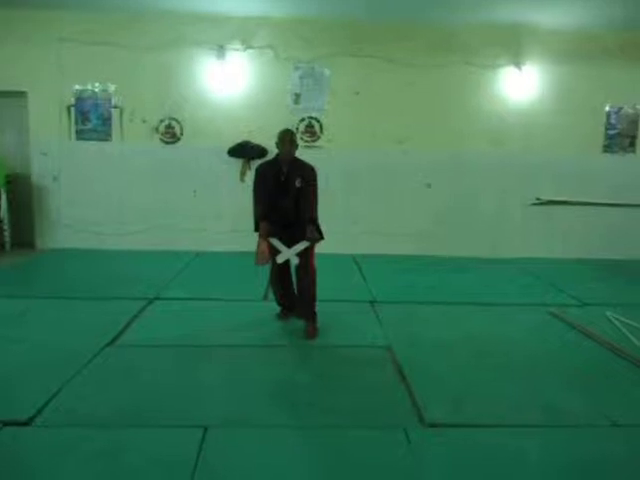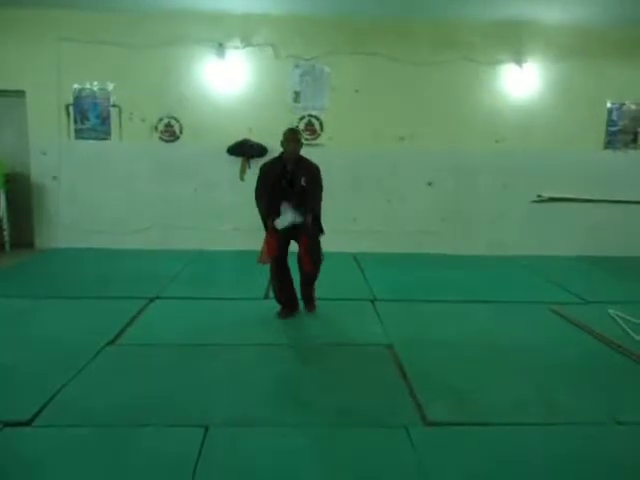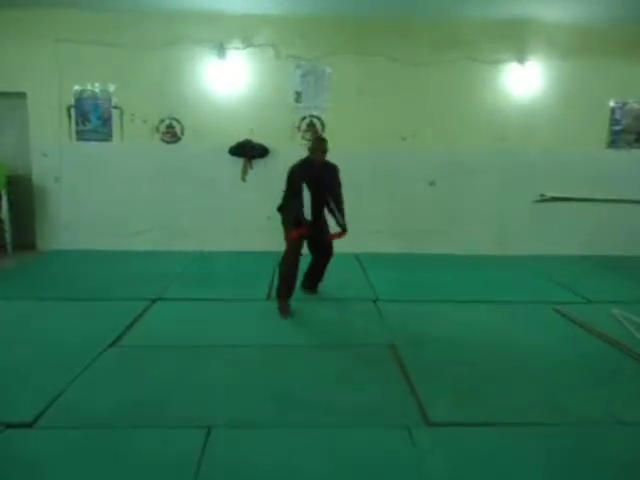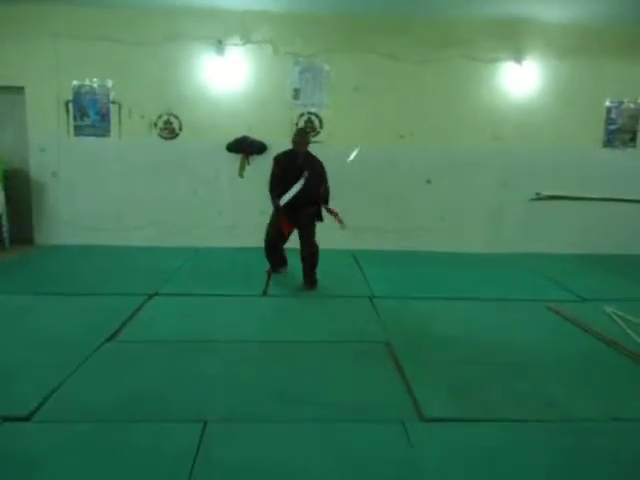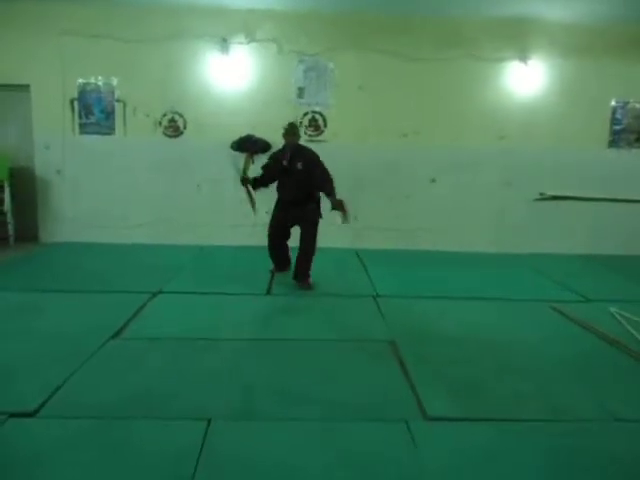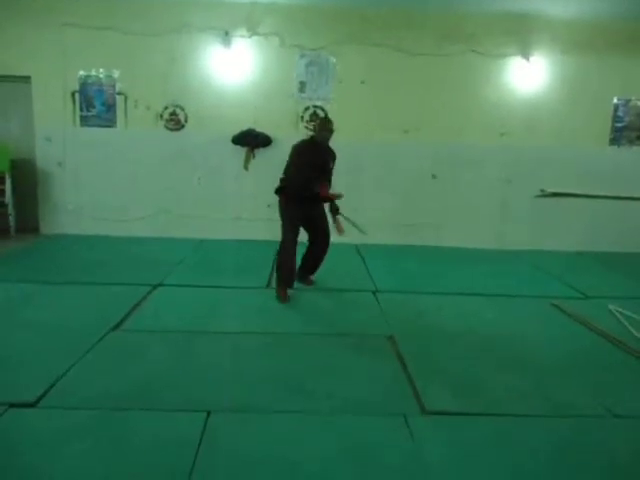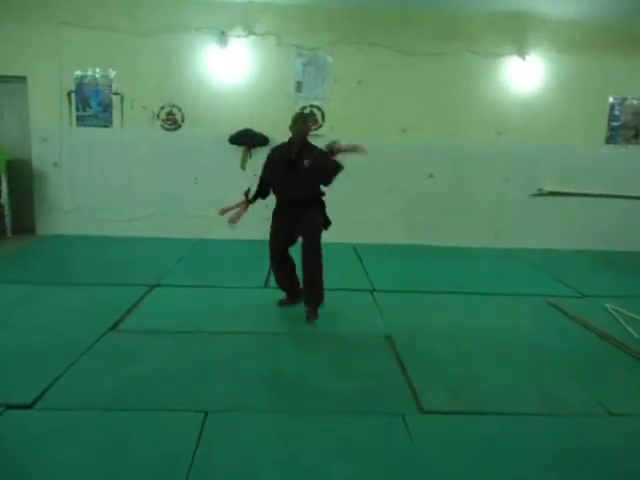
dt=0.7s
person 1, frame 1
left shoulder: (307, 170)
right shoulder: (264, 170)
left elbow: (310, 201)
right elbow: (260, 201)
left wrist: (311, 226)
right wrist: (262, 226)
left hip: (301, 228)
right hip: (276, 228)
left knee: (305, 271)
right knee: (278, 271)
left ankle: (309, 318)
right ankle: (288, 306)
person 1, frame 2
left shoulder: (311, 169)
right shoulder: (269, 168)
left elbow: (315, 197)
right elbow: (261, 196)
left wrist: (310, 217)
right wrist: (269, 219)
left hip: (305, 221)
right hip: (278, 222)
left knee: (312, 260)
right knee: (277, 264)
left ankle: (308, 295)
right ankle: (288, 304)
person 1, frame 3
left shoulder: (331, 170)
right shoulder: (297, 170)
left elbow: (335, 197)
right elbow: (291, 198)
left wrist: (340, 220)
right wrist: (301, 217)
left hip: (316, 216)
right hip: (295, 217)
left knee: (325, 250)
right knee: (292, 253)
left ankle: (310, 284)
right ankle: (283, 298)
person 1, frame 4
left shoulder: (315, 164)
right shoulder: (281, 159)
left elbow: (321, 188)
right elbow: (275, 184)
left wrist: (323, 199)
right wrist: (277, 201)
left hip: (305, 208)
right hip: (285, 206)
left knee: (308, 243)
right knee: (272, 239)
left ankle: (310, 278)
right ankle: (278, 264)
person 1, frame 5
left shoulder: (309, 156)
right shoulder: (277, 157)
left elbow: (323, 177)
right elbow: (268, 176)
left wrist: (332, 197)
right wrist: (253, 182)
left hip: (307, 204)
right hip: (285, 203)
left knee: (307, 240)
right knee: (275, 235)
left ankle: (302, 276)
right ankle: (282, 264)
person 1, frame 6
left shoulder: (329, 153)
right shoulder: (302, 148)
right elbow: (293, 175)
left wrist: (329, 200)
right wrist: (318, 189)
left hip: (313, 202)
right hip: (293, 200)
left knee: (322, 238)
right knee: (289, 240)
left ankle: (304, 273)
right ankle: (282, 285)
person 1, frame 7
left shoulder: (317, 154)
right shoulder: (277, 153)
left elbow: (326, 178)
right elbow: (266, 180)
left wrist: (331, 158)
right wrist: (249, 199)
left hip: (310, 209)
right hip: (284, 209)
left knee: (311, 253)
right knee: (277, 252)
left ankle: (312, 304)
right ankle: (293, 293)
